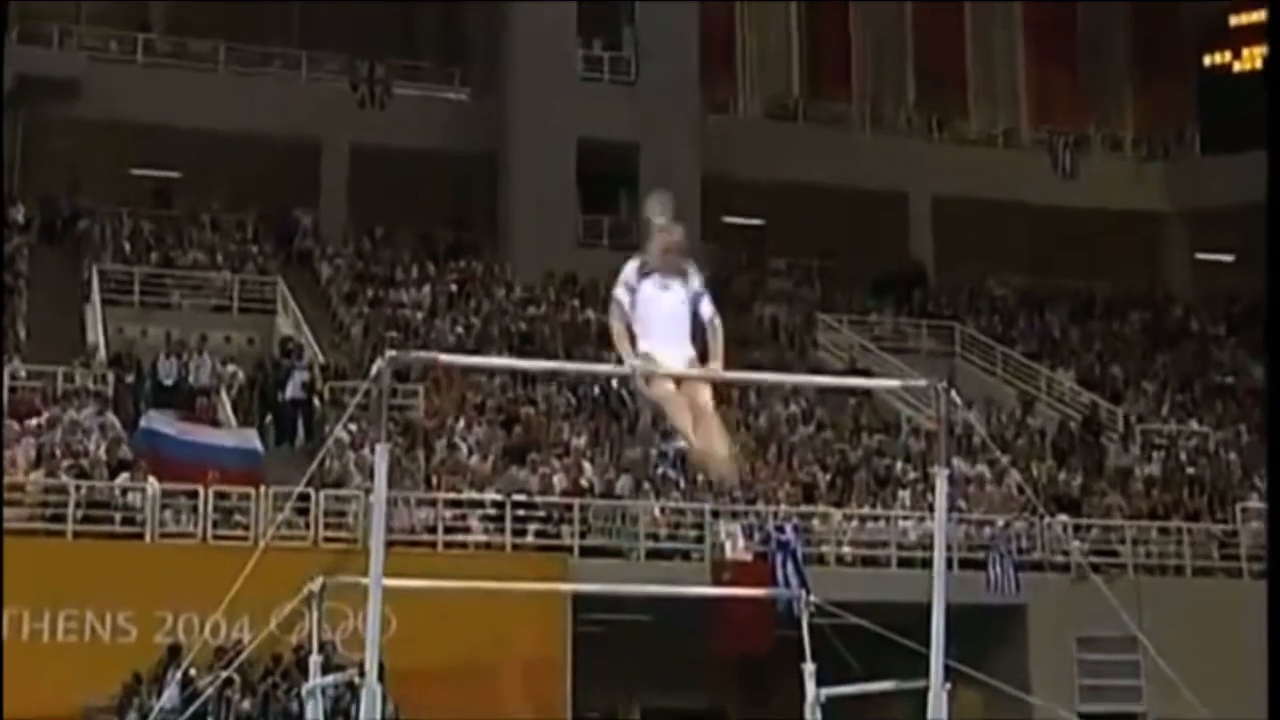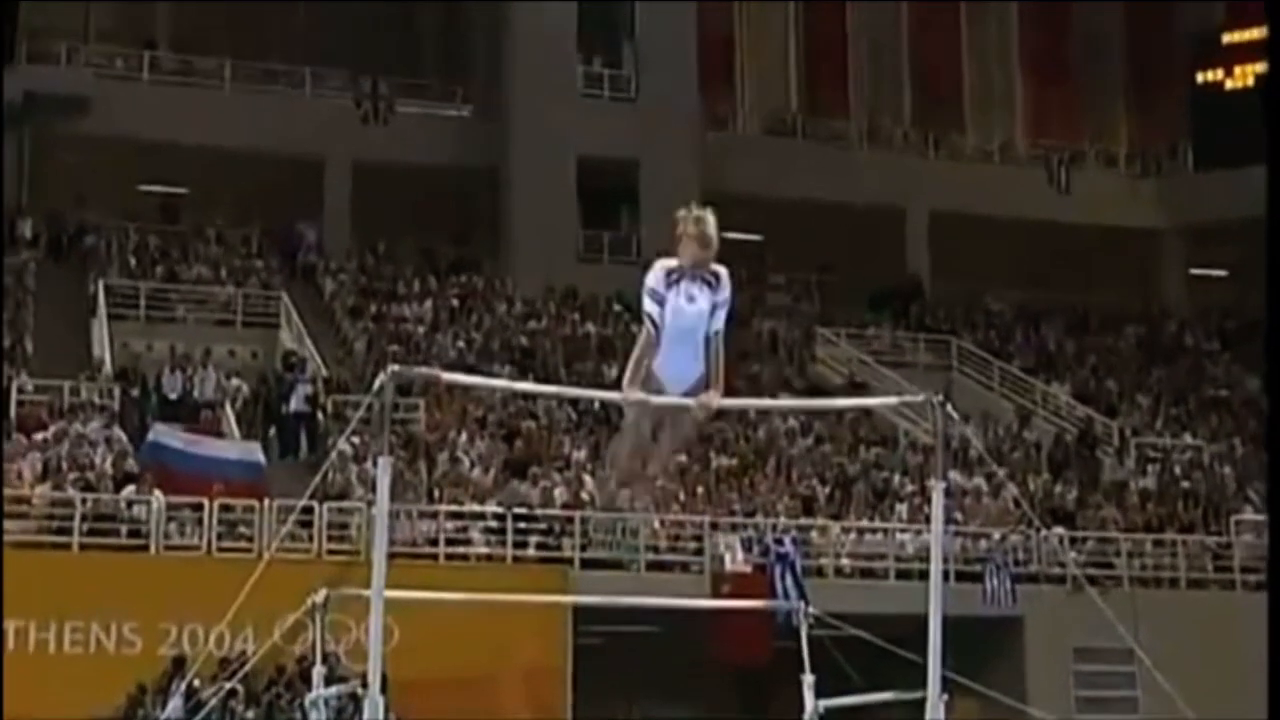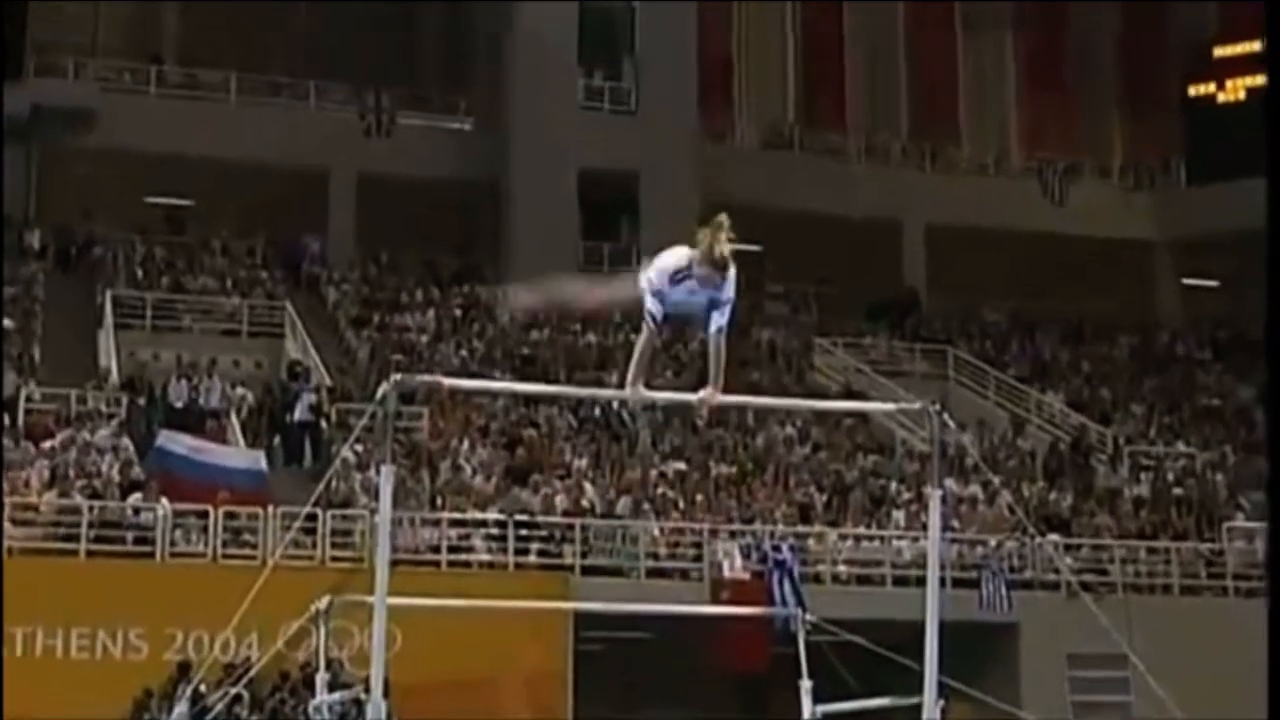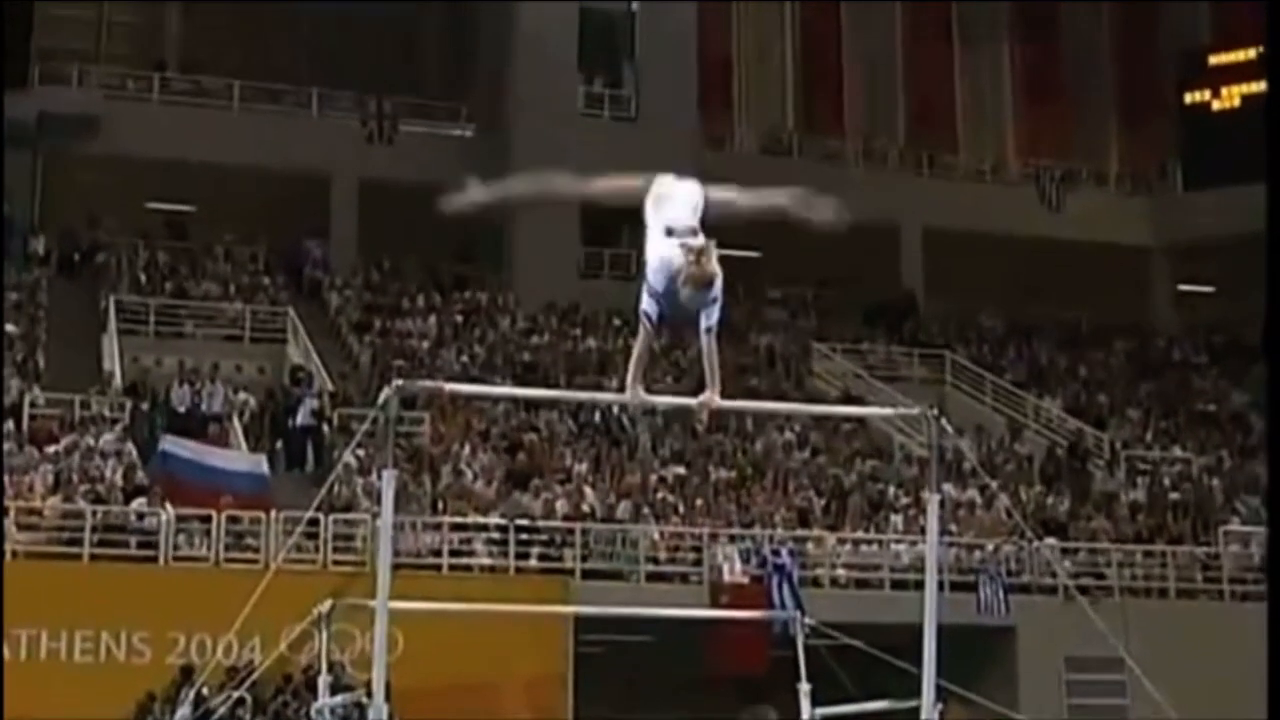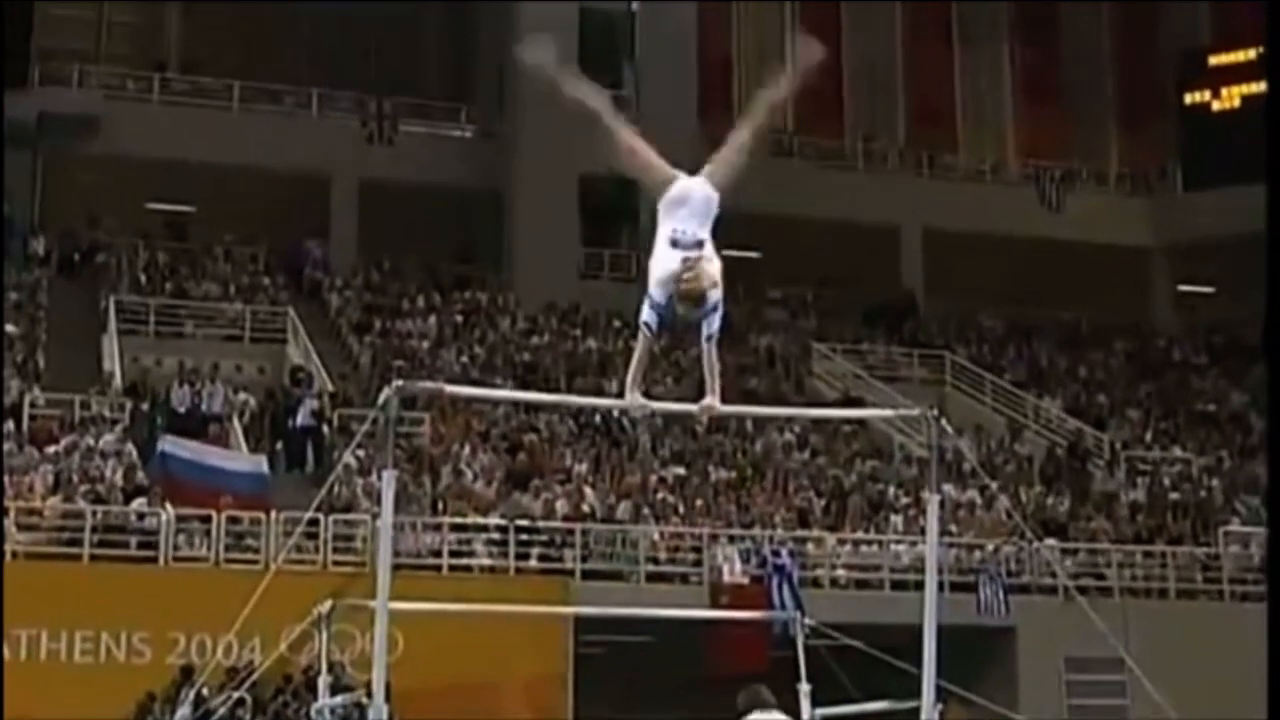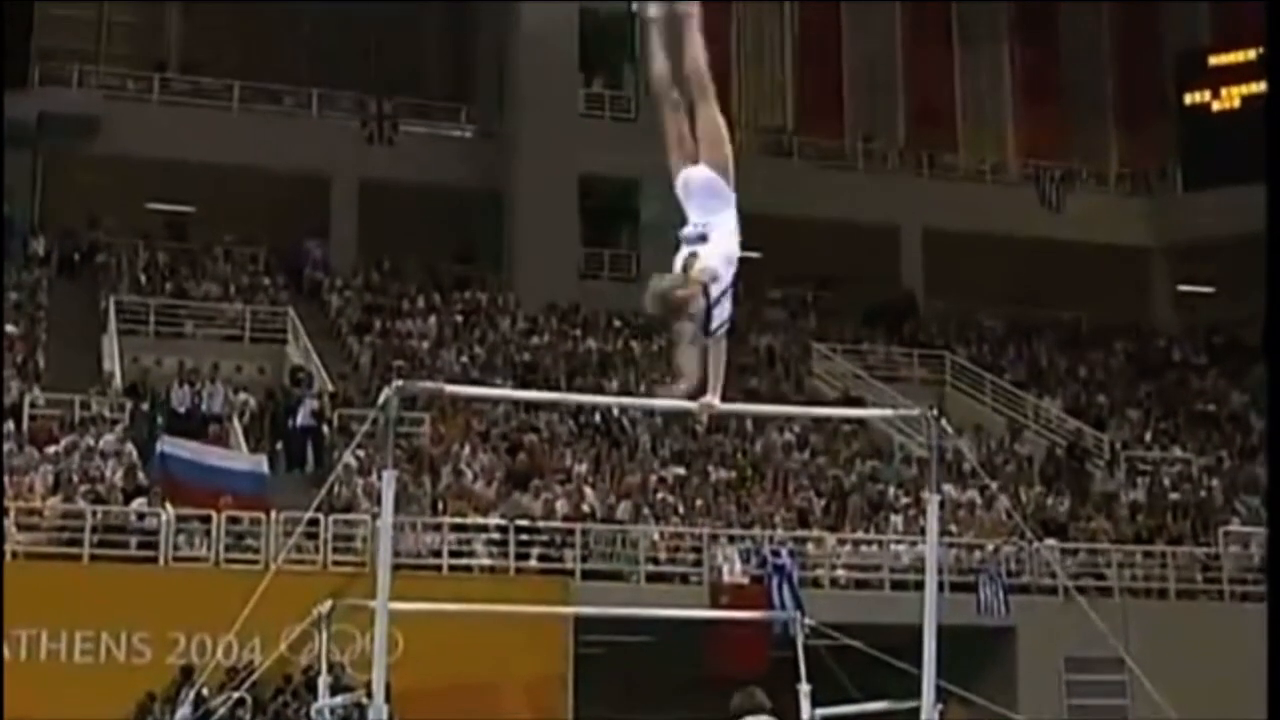
dt=0.2s
person 1, frame 1
left shoulder: (691, 278)
right shoulder: (633, 272)
left elbow: (712, 322)
right elbow: (617, 320)
left wrist: (716, 362)
right wrist: (629, 359)
left hip: (687, 361)
right hip: (652, 361)
left knee: (704, 409)
right knee: (674, 401)
person 1, frame 2
left shoulder: (719, 280)
right shoulder: (662, 274)
left elbow: (715, 338)
right elbow: (649, 333)
left wrist: (715, 390)
right wrist: (630, 384)
left hip: (693, 384)
right hip: (658, 378)
left knee: (669, 446)
right knee: (635, 442)
person 1, frame 3
left shoulder: (726, 276)
right shoulder: (669, 272)
left elbow: (718, 336)
right elbow: (650, 330)
left wrist: (715, 387)
right wrist: (633, 382)
right hip: (650, 282)
right knee: (586, 297)
person 1, frame 4
left shoulder: (711, 279)
right shoulder: (663, 275)
left elbow: (709, 336)
right elbow: (646, 331)
left wrist: (713, 390)
right wrist: (634, 384)
left hip: (693, 197)
right hip: (660, 194)
left knee: (759, 201)
right knee: (572, 188)
left ankle: (809, 205)
right ankle: (491, 192)
person 1, frame 5
left shoulder: (710, 291)
right shoulder: (662, 290)
left elbow: (710, 344)
right elbow: (643, 341)
left wrist: (713, 395)
right wrist: (631, 392)
left hip: (698, 197)
right hip: (676, 197)
left knee: (749, 128)
right knee: (615, 124)
left ankle: (795, 68)
right ankle: (555, 68)
person 1, frame 6
left shoulder: (715, 280)
right shoulder: (688, 281)
left elbow: (718, 335)
left wrist: (702, 386)
right wrist: (687, 378)
left hip: (710, 189)
right hip: (700, 187)
left knee: (701, 95)
right knee: (669, 98)
